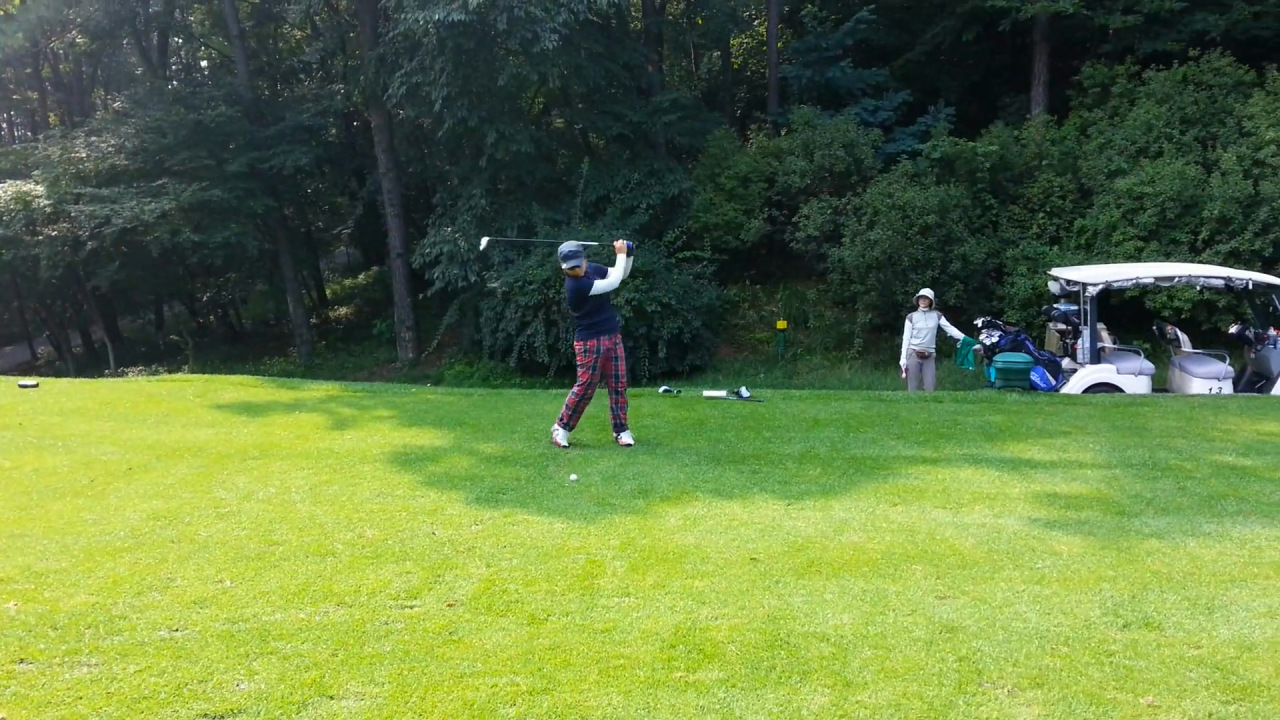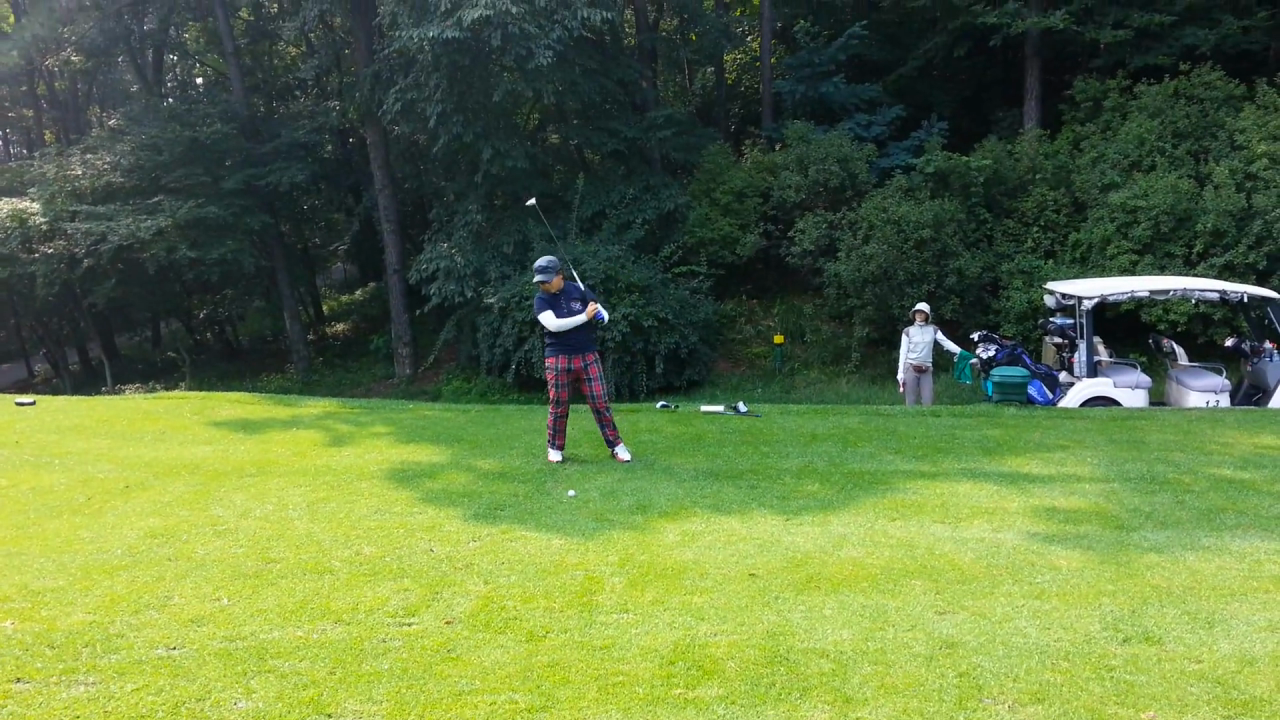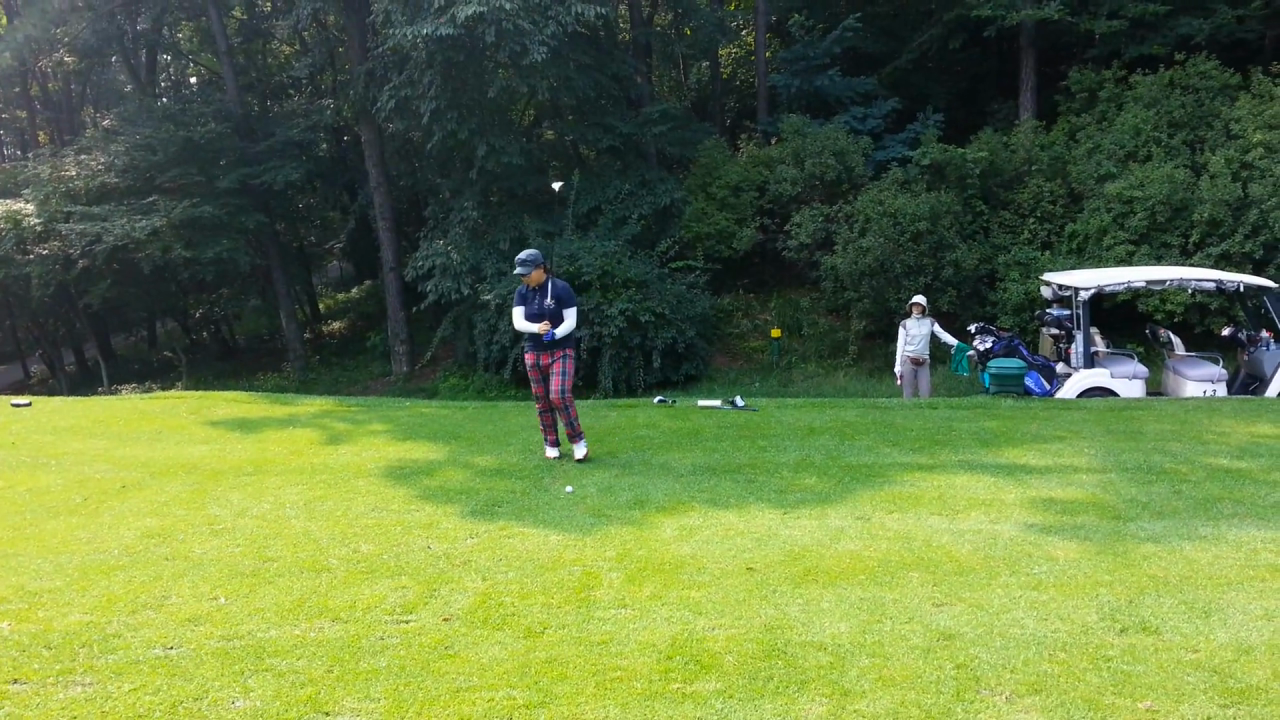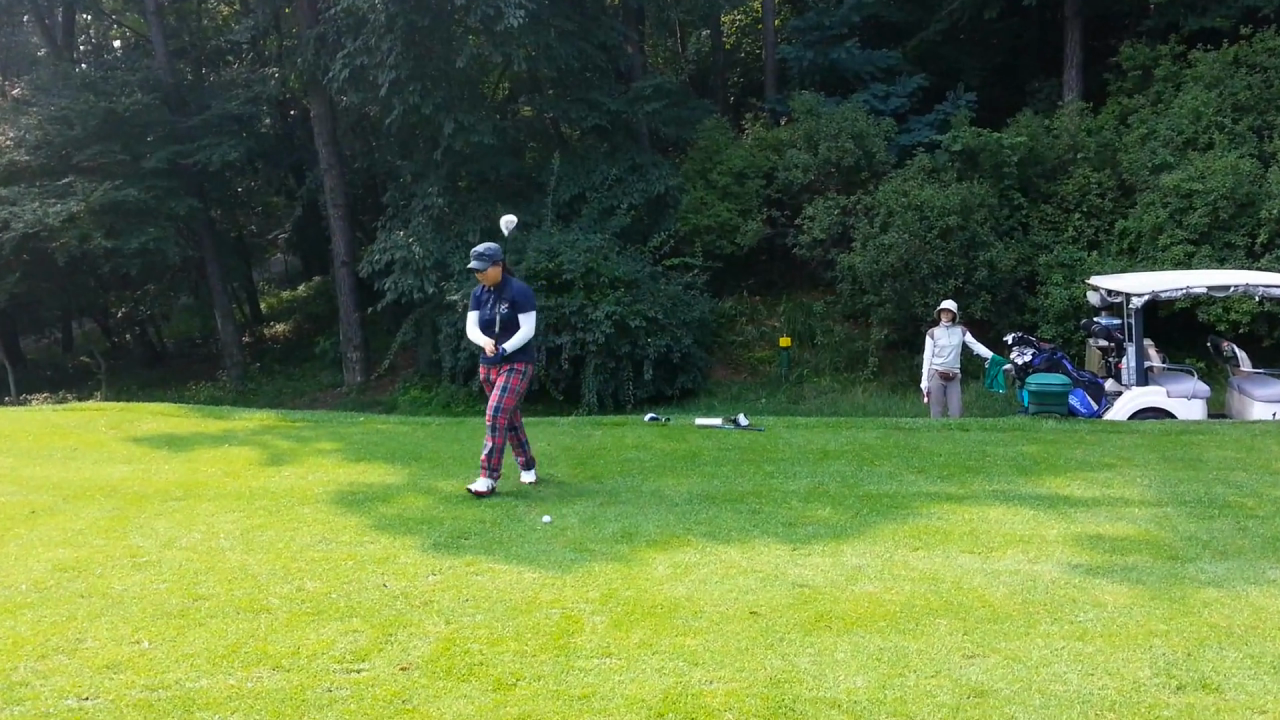
dt=0.2s
person 1, frame 1
left shoulder: (592, 270)
right shoulder: (574, 285)
left elbow: (621, 273)
right elbow: (611, 284)
right wrist: (620, 255)
left hip: (611, 336)
right hip: (590, 341)
left knee: (618, 384)
right knee: (585, 386)
right ankle: (562, 426)
person 1, frame 2
left shoulder: (579, 291)
right shoulder: (541, 300)
left elbow: (602, 313)
right elbow: (553, 325)
left wrist: (602, 316)
right wrist: (585, 316)
left hip: (587, 355)
right hip: (558, 359)
left knee: (599, 401)
right knee: (559, 405)
right ankle: (554, 447)
person 1, frame 3
left shoulder: (562, 288)
right shoulder: (522, 292)
left elbow: (571, 322)
right elbow: (518, 322)
left wrist: (554, 334)
right wrist: (538, 329)
left hip: (561, 351)
right hip: (534, 354)
left knee: (560, 396)
right knee: (542, 402)
left ankle: (578, 440)
right ankle: (551, 443)
person 1, frame 4
left shoulder: (519, 290)
right shoulder: (478, 294)
left elbow: (528, 330)
right elbow: (471, 329)
left wrist: (504, 349)
right wrist: (485, 343)
left hip: (516, 364)
right hip: (488, 366)
left knee: (496, 416)
right knee: (509, 418)
left ankle: (489, 478)
right ankle: (527, 465)
